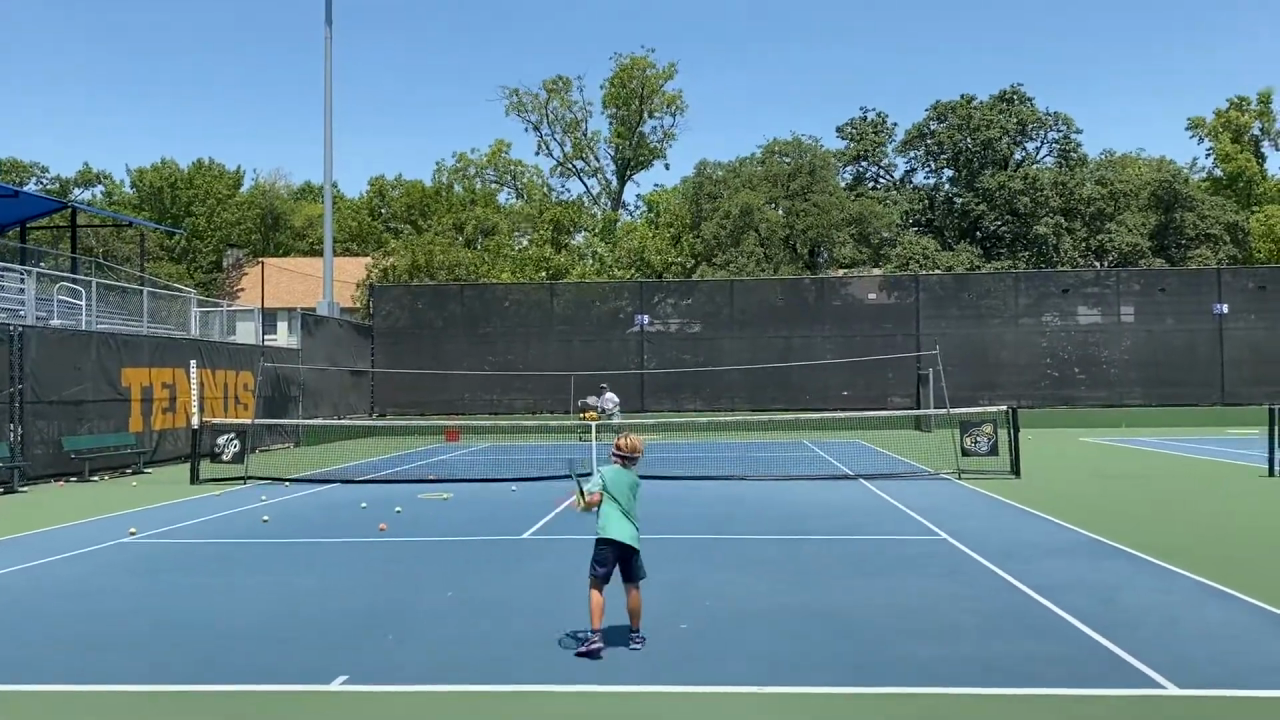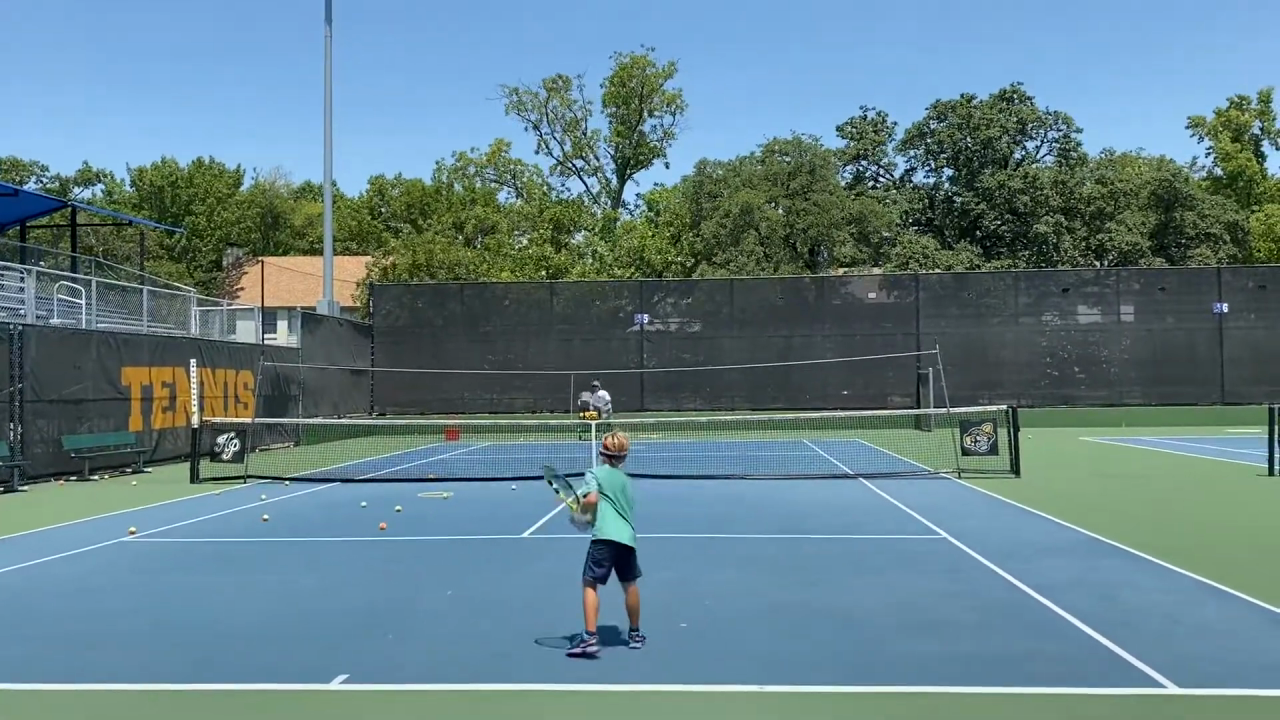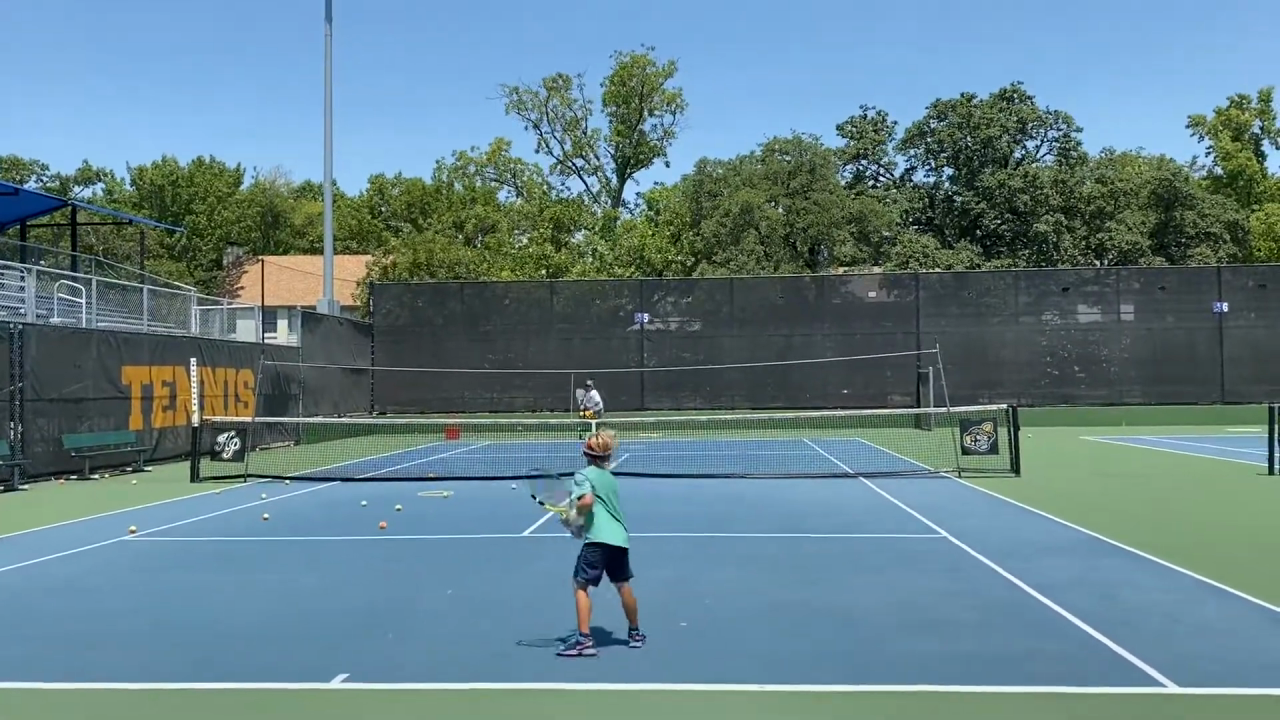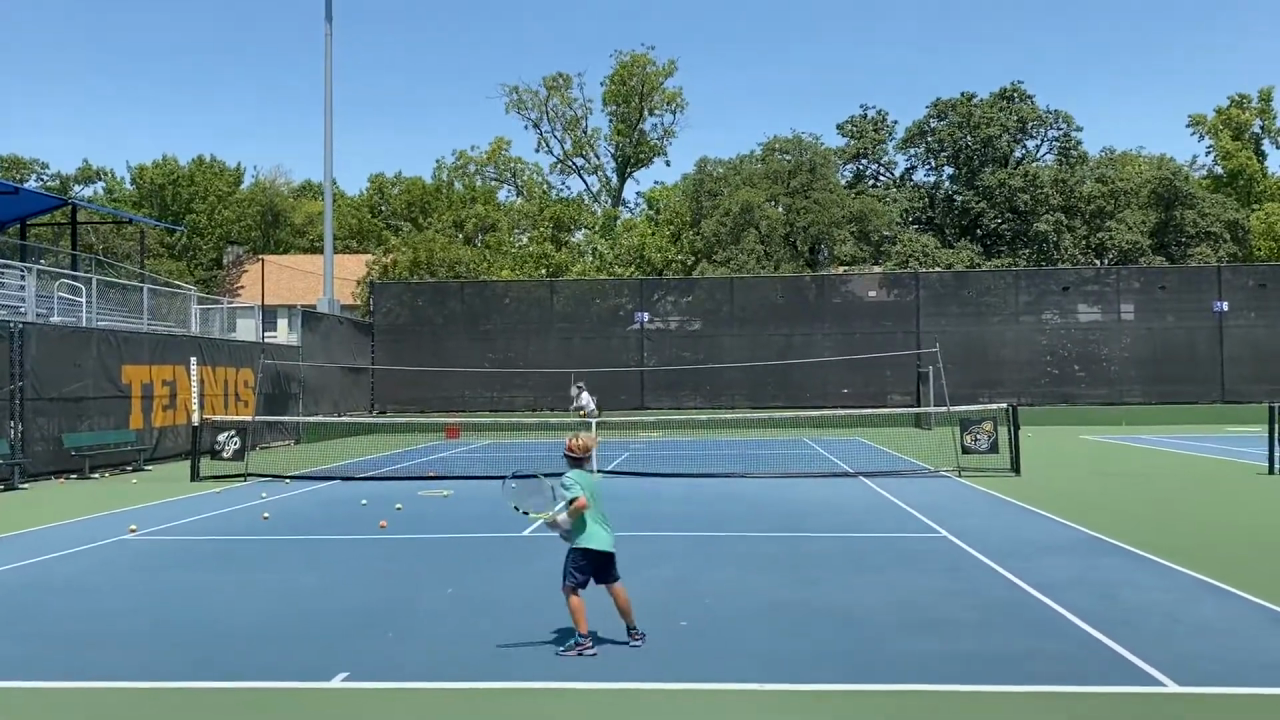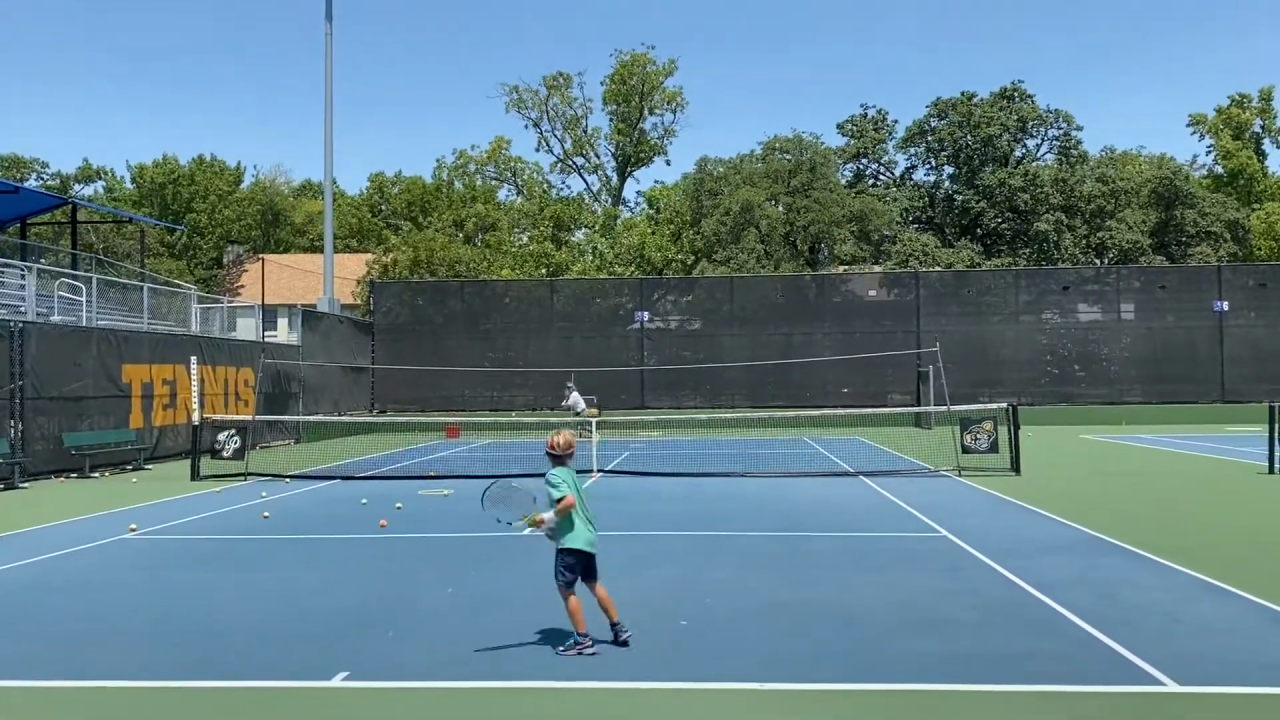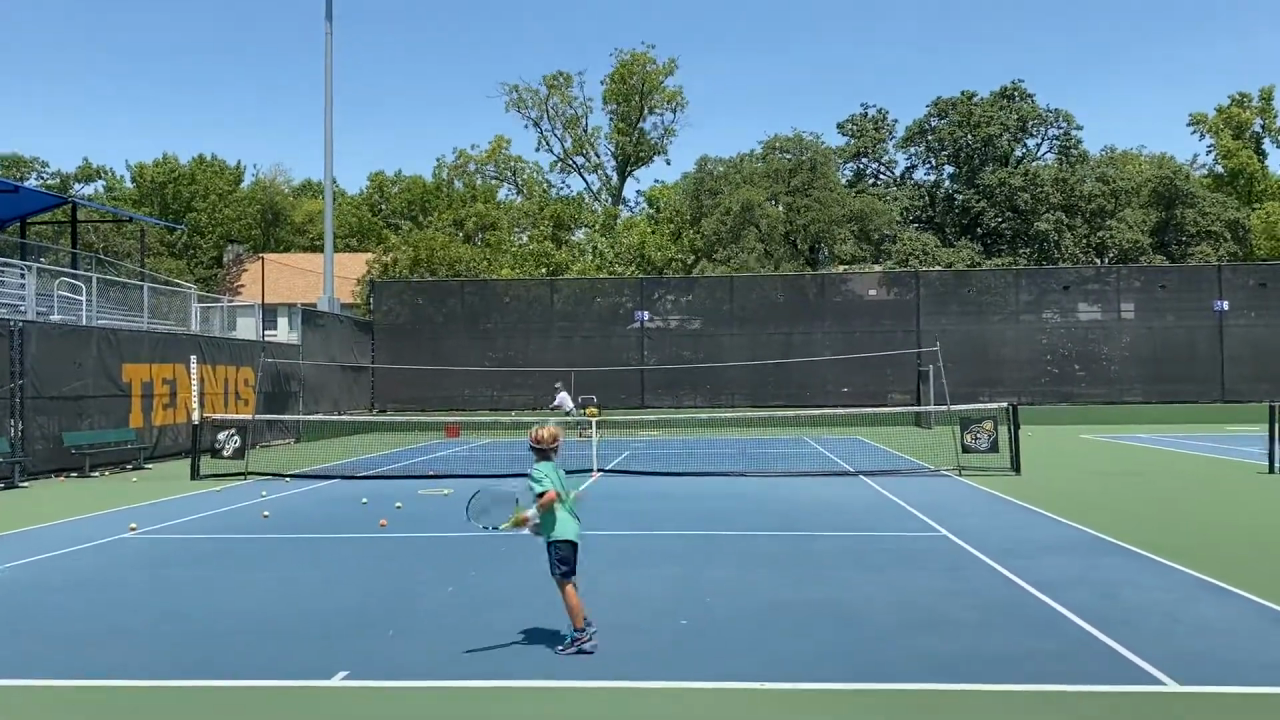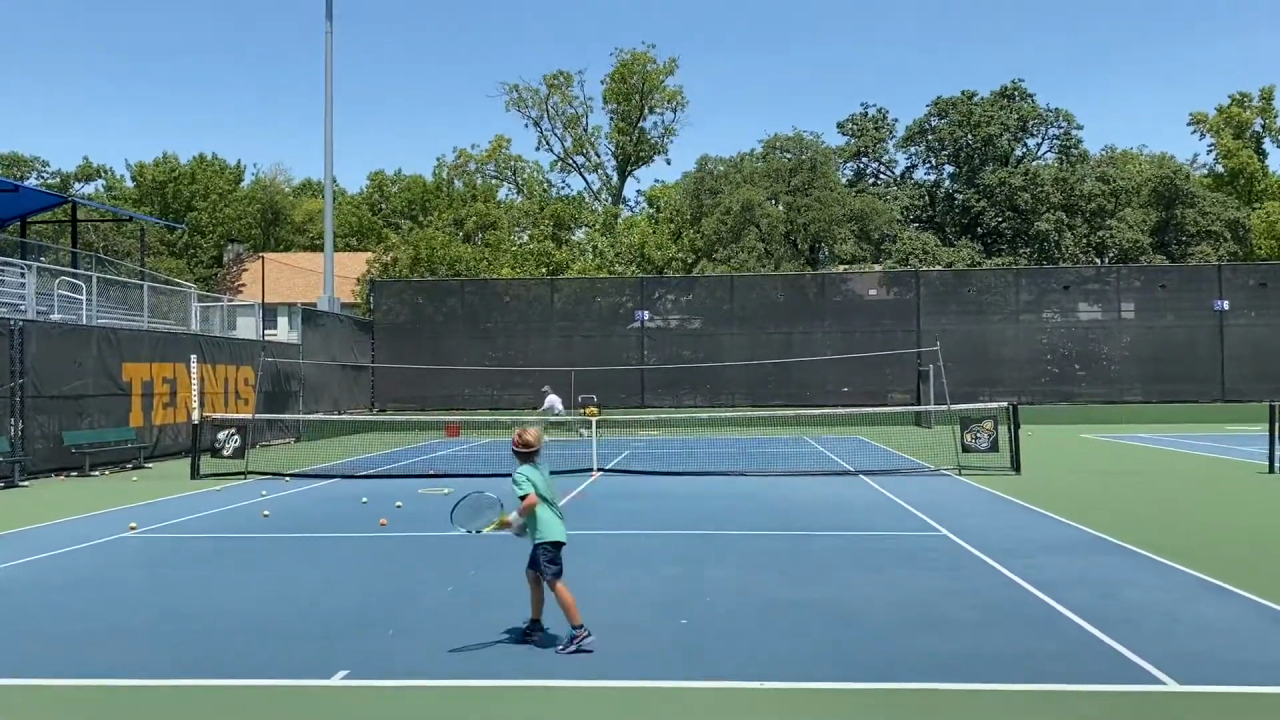
dt=0.1s
person 1, frame 1
left shoulder: (603, 472)
right shoulder: (635, 480)
left elbow: (594, 499)
left wrist: (581, 505)
right wrist: (589, 504)
left hip: (609, 536)
right hip: (631, 537)
left knee: (596, 585)
right knee: (633, 587)
left ankle: (595, 635)
right ankle: (635, 635)
person 1, frame 2
left shoulder: (595, 473)
right shoulder: (625, 479)
left elbow: (591, 500)
left wrist: (580, 512)
right wrist: (589, 513)
left hip: (605, 537)
right hip: (627, 537)
left knee: (590, 584)
right knee: (630, 585)
left ankle: (590, 637)
right ankle: (635, 634)
person 1, frame 3
left shoulder: (583, 474)
right shoulder: (610, 477)
left elbow: (587, 501)
left wrist: (573, 516)
right wrist: (579, 519)
left hip: (598, 538)
right hip: (619, 537)
left knee: (580, 585)
right knee: (624, 586)
left ankle: (584, 639)
right ankle: (635, 633)
person 1, frame 4
left shoulder: (569, 478)
right shoulder: (591, 478)
left elbow: (581, 503)
left wrist: (560, 520)
right wrist: (565, 526)
left hip: (585, 543)
right hip: (605, 540)
left knee: (570, 589)
right knee: (614, 586)
left ankle: (584, 640)
right ankle: (634, 632)
person 1, frame 5
left shoulder: (553, 476)
right shoulder: (571, 474)
left elbow: (568, 502)
left wrist: (545, 519)
right wrist: (550, 524)
left hip: (570, 542)
right hip: (588, 537)
left knee: (565, 588)
right knee: (593, 584)
left ankle: (583, 640)
right ankle: (619, 628)
person 1, frame 6
left shoulder: (537, 470)
right shoulder: (556, 468)
left elbow: (550, 497)
left wrist: (529, 516)
right wrist: (536, 520)
left hip: (559, 533)
right hip: (569, 530)
left knee: (564, 582)
right knee: (568, 580)
left ankle: (581, 636)
right ankle: (584, 624)
person 1, frame 7
left shoulder: (521, 473)
right shoulder: (540, 470)
left elbow: (529, 502)
left wrist: (511, 519)
right wrist: (522, 523)
left hip: (545, 535)
right hip: (549, 533)
left knee: (554, 582)
right knee: (533, 575)
left ankle: (580, 632)
right ankle: (535, 625)
